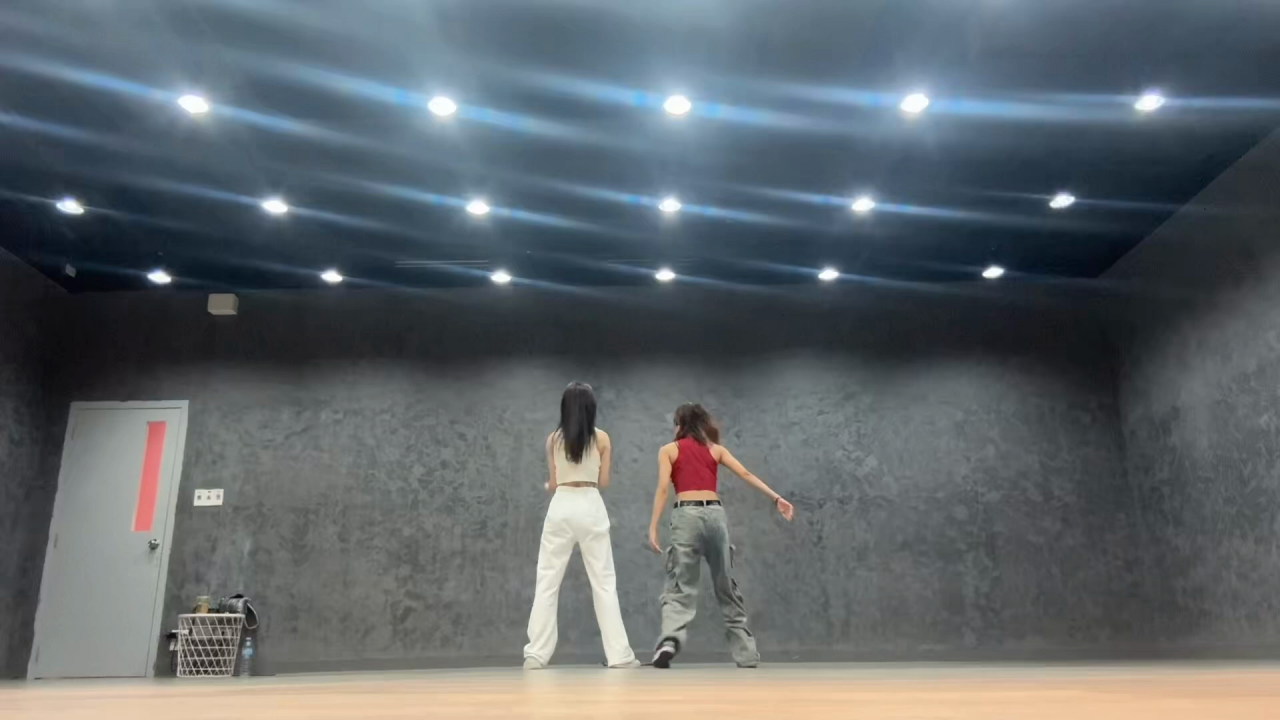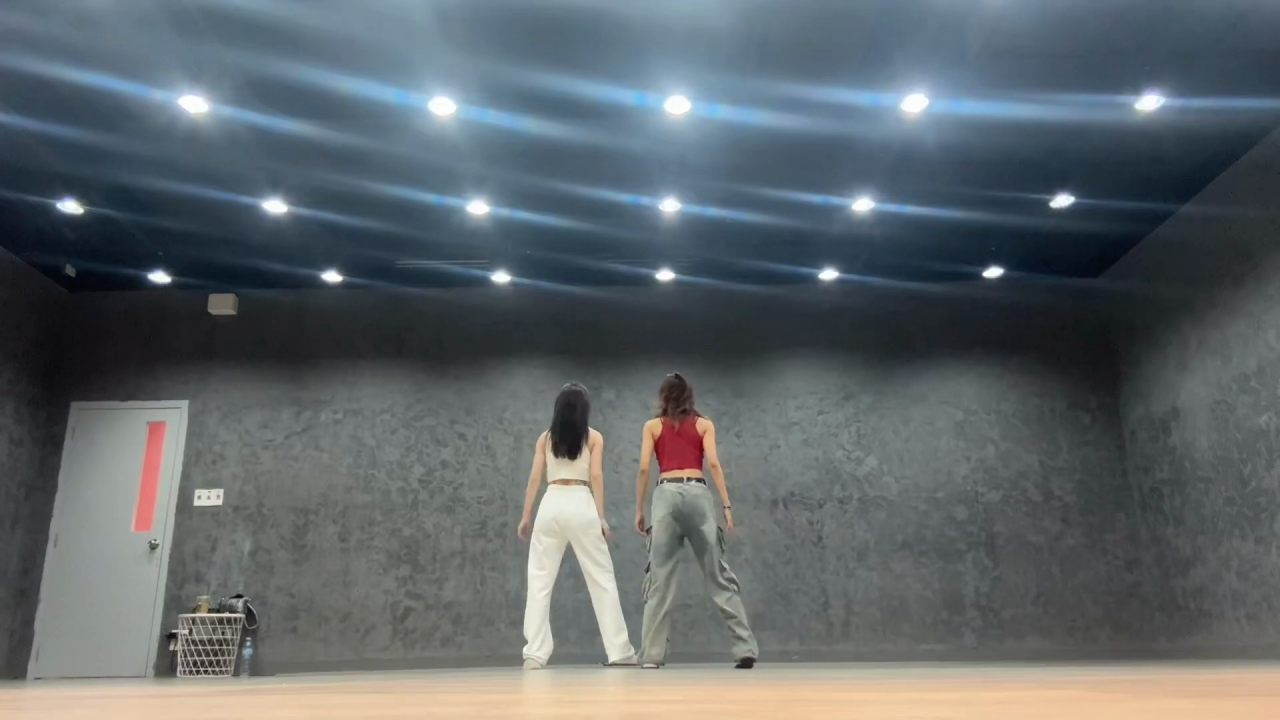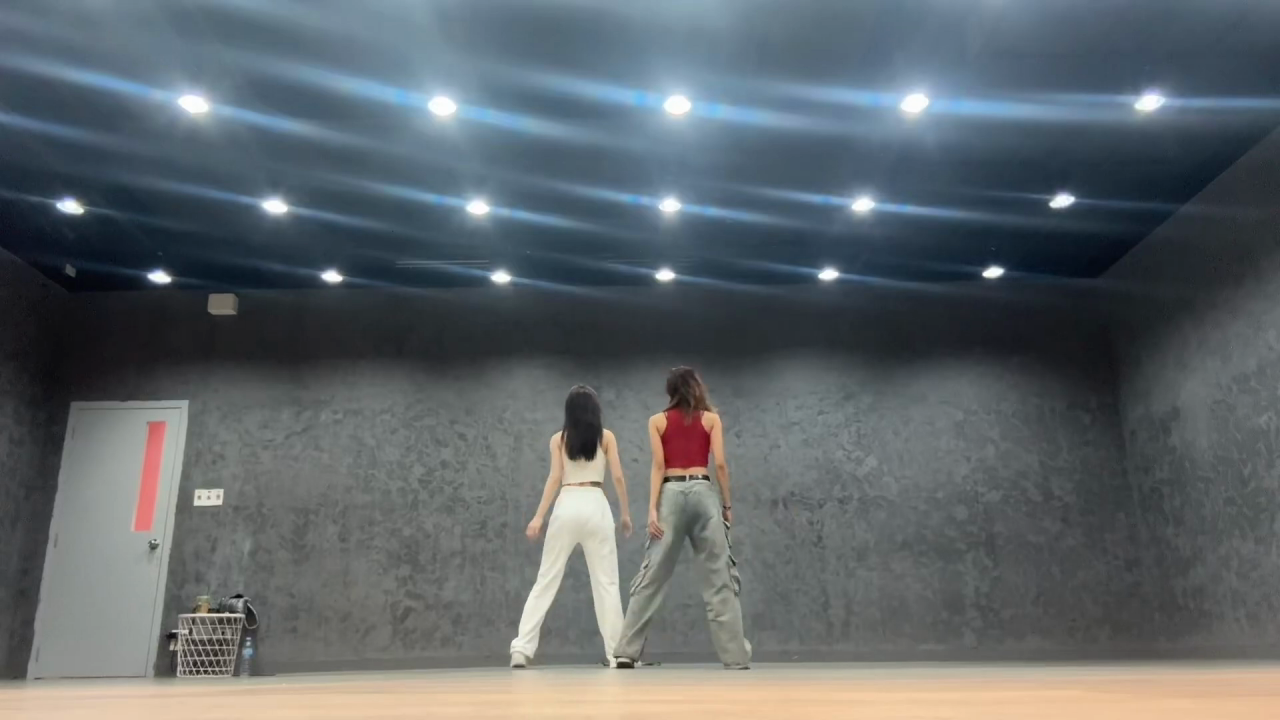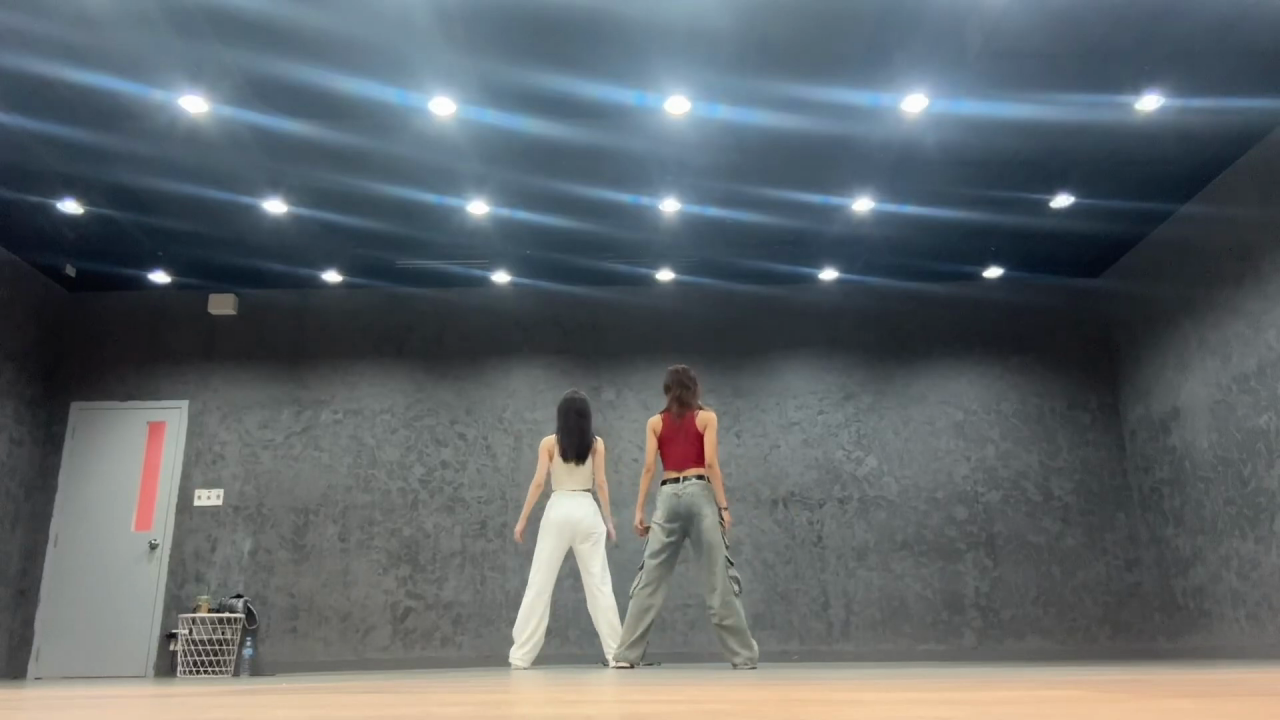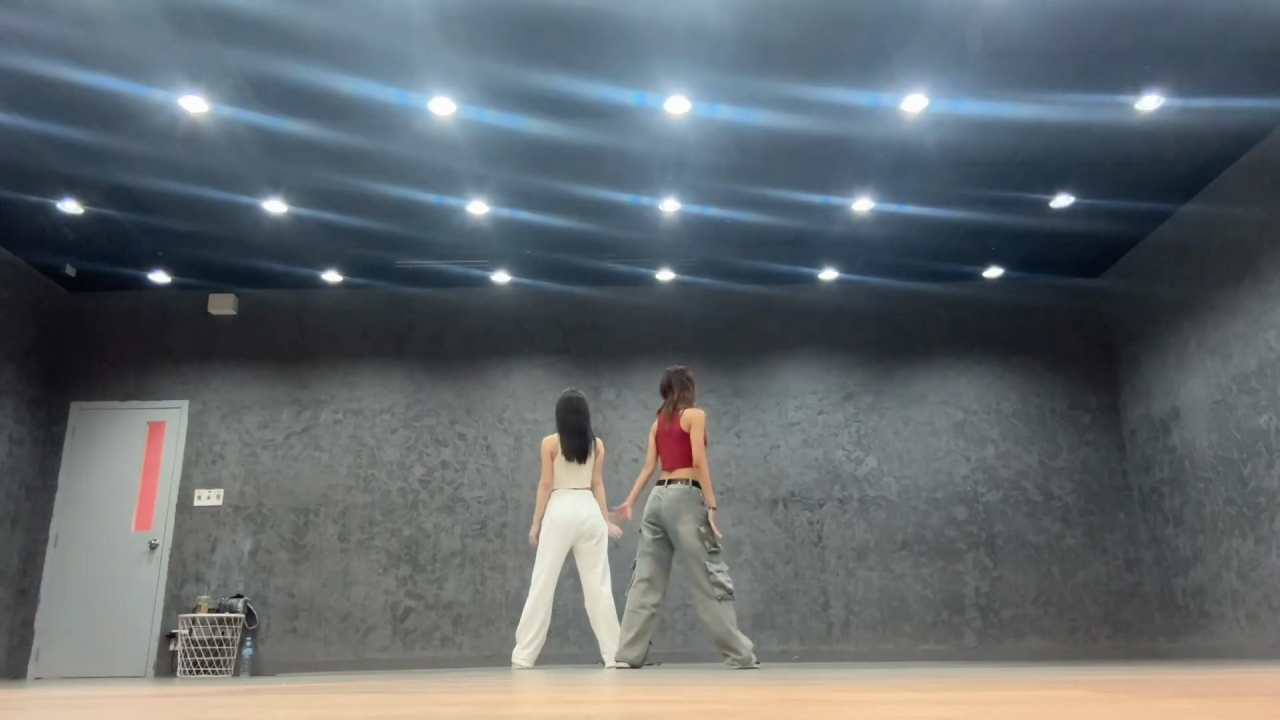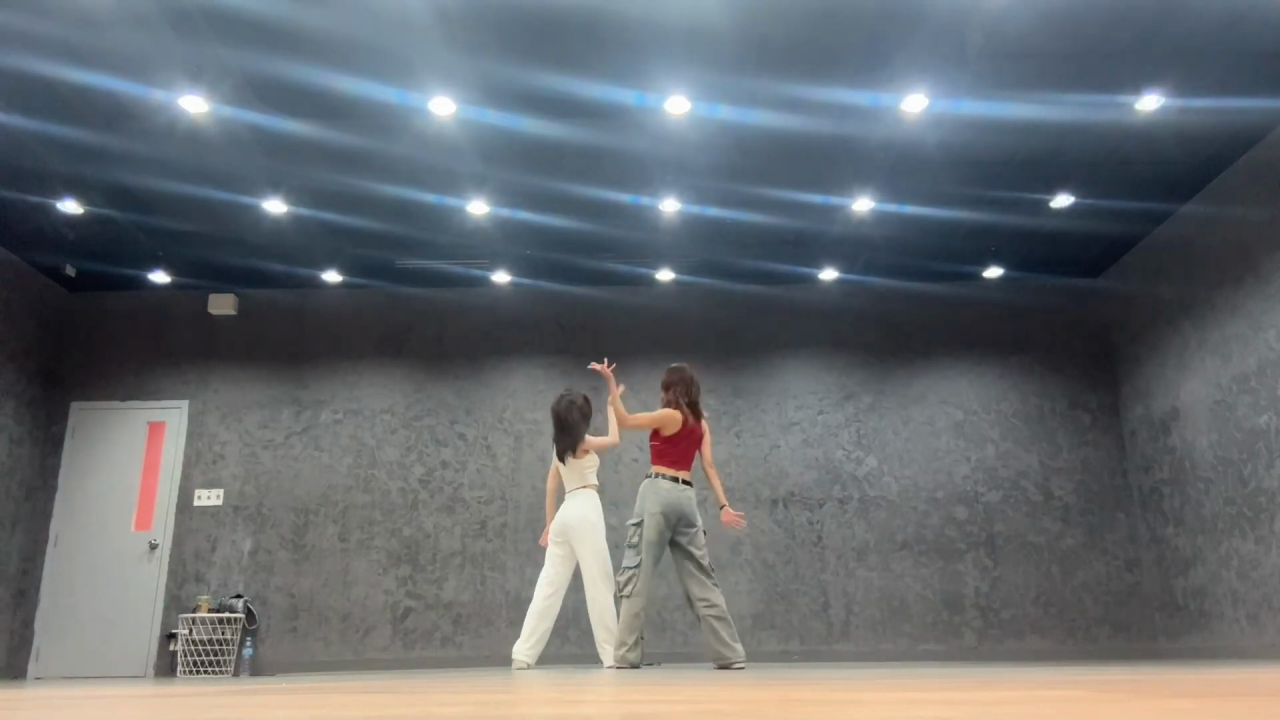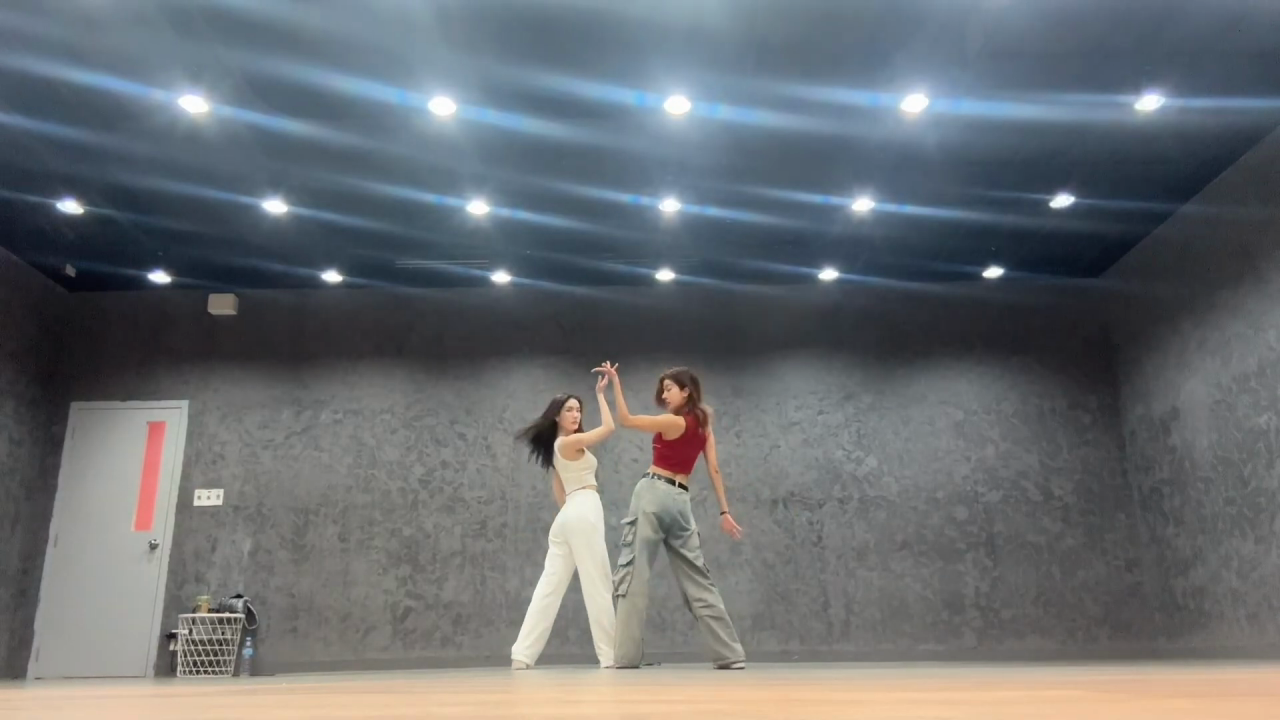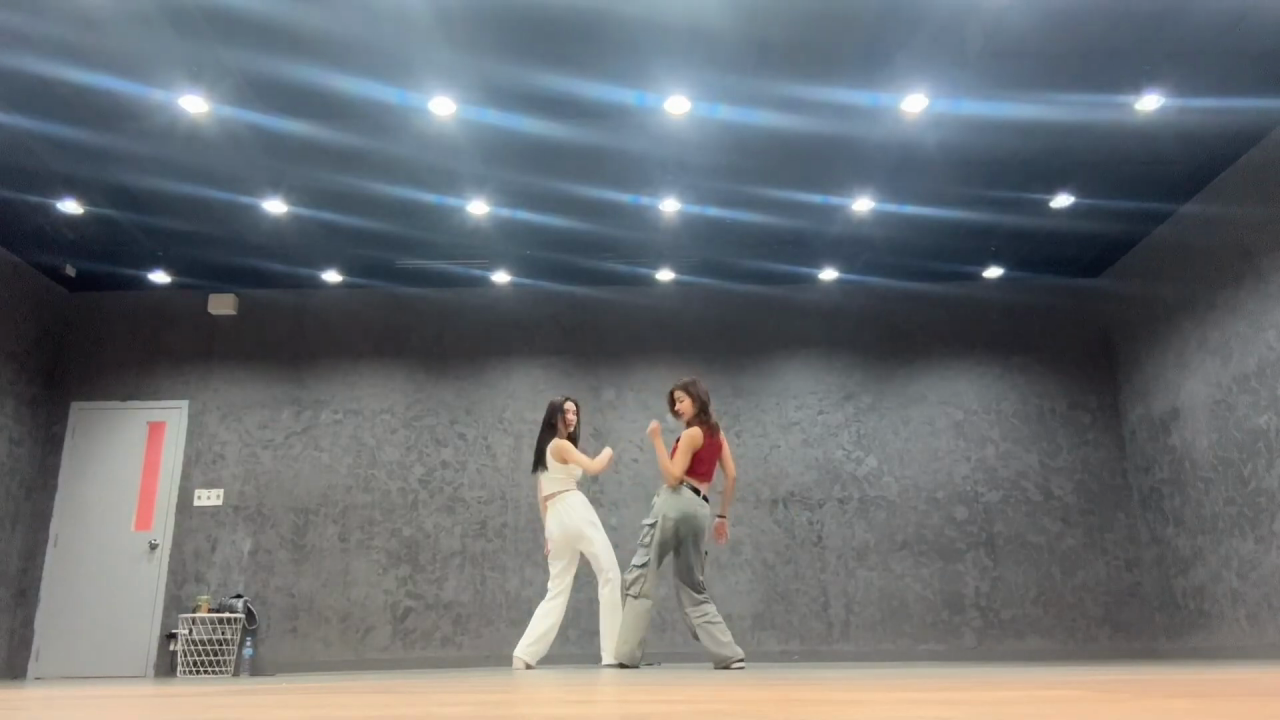
dt=0.4s
person 1, frame 1
left shoulder: (669, 450)
right shoulder: (716, 449)
left elbow: (664, 488)
right elbow: (744, 473)
left wrist: (653, 527)
right wrist: (776, 496)
left hip: (687, 516)
right hip: (715, 515)
left knee: (679, 590)
right knee: (727, 591)
left ankle: (670, 638)
right ankle: (746, 653)
person 1, frame 2
left shoulder: (653, 426)
right shoulder: (704, 424)
left elbow: (644, 469)
right elbow: (714, 464)
left wrist: (640, 510)
right wrist: (726, 506)
left hip: (666, 496)
right hip: (698, 495)
left knee: (660, 577)
right knee: (717, 574)
left ankle: (652, 655)
right ankle: (743, 649)
person 1, frame 3
left shoulder: (658, 421)
right shoulder: (711, 418)
left elbow: (658, 467)
right elbow: (720, 464)
left wrist: (653, 509)
right wrist: (727, 506)
left hip: (673, 494)
right hip: (705, 493)
left knee: (652, 576)
right knee: (720, 577)
left ankle: (626, 652)
right ankle: (735, 655)
person 1, frame 4
left shoulder: (655, 422)
right shoulder: (707, 417)
left elbow: (649, 468)
right elbow: (711, 464)
left wrist: (639, 510)
right wrist: (724, 506)
left hip: (668, 497)
right hip: (700, 494)
left knee: (650, 577)
right knee: (719, 577)
left ankle: (627, 654)
right ankle: (743, 655)
person 1, frame 5
left shoulder: (659, 421)
right shoulder: (695, 415)
left elbow: (649, 466)
right elbow: (699, 463)
left wrist: (629, 502)
right wrist: (711, 506)
left hip: (658, 499)
right hip: (685, 498)
left knee: (646, 581)
right knee: (709, 578)
left ankle: (628, 654)
right ankle: (740, 655)
person 1, frame 6
left shoulder: (669, 416)
right shoulder: (700, 422)
left elbow: (624, 421)
right elbow: (709, 466)
left wrist: (611, 382)
right wrist: (724, 506)
left hip: (658, 493)
right hip: (686, 498)
left knee: (637, 572)
right knee: (701, 578)
left ankle: (626, 655)
right ankle: (730, 654)
person 1, frame 7
left shoulder: (674, 423)
right shoulder: (704, 423)
left elbow: (625, 420)
right elbow: (714, 470)
left wrist: (615, 382)
right wrist: (724, 511)
left hip: (652, 494)
right hip: (679, 501)
left knee: (633, 573)
right knee: (697, 579)
left ankle: (626, 655)
right ankle: (730, 654)
person 1, frame 8
left shoulder: (693, 433)
right shoulder: (715, 431)
left elbow: (672, 476)
right elbow: (731, 475)
left wrist: (657, 439)
right wrist: (723, 516)
left hip: (677, 504)
right hip: (700, 510)
left knee: (640, 577)
right knee: (693, 589)
left ankle: (628, 651)
right ankle: (728, 654)
person 2, frame 1
left shoulder: (554, 438)
right shoulder: (601, 438)
left elbow: (553, 482)
right elbow: (604, 481)
left hip: (561, 506)
right hip: (591, 507)
left knee: (547, 582)
right knee: (603, 582)
left ankle: (536, 654)
right ankle: (619, 654)
person 2, frame 2
left shoulder: (546, 437)
right shoulder: (594, 437)
left elbow: (534, 478)
right elbow: (596, 478)
left wrist: (526, 517)
right wrist: (601, 516)
left hip: (552, 503)
right hip: (580, 504)
left knee: (541, 583)
right knee: (601, 578)
left ankle: (535, 654)
right ankle: (619, 651)
person 2, frame 3
left shoulder: (559, 438)
right shoulder: (606, 437)
left elbow: (555, 478)
right elbow: (618, 477)
left wrist: (539, 516)
right wrist: (625, 513)
left hip: (568, 505)
right hip: (596, 506)
left knee: (547, 580)
right knee: (606, 583)
left ankle: (522, 649)
person 2, frame 4
left shoulder: (549, 443)
right shoulder: (596, 443)
left elbow: (539, 482)
right elbow: (601, 484)
left wrist: (522, 520)
right wrist: (608, 520)
left hip: (558, 511)
right hip: (587, 511)
left knee: (540, 584)
right knee: (599, 584)
left ankle: (521, 656)
right ankle: (617, 653)
person 2, frame 5
left shoulder: (550, 443)
right shoulder: (596, 443)
left elbow: (545, 485)
right elbow: (597, 485)
left wrist: (536, 523)
right wrist: (608, 520)
left hip: (559, 511)
right hip: (588, 511)
left knee: (542, 584)
right knee: (598, 585)
left ankle: (524, 655)
right ankle: (613, 654)
person 2, frame 6
left shoulder: (561, 446)
right shoulder: (581, 441)
left elbow: (551, 488)
right elbow: (614, 439)
left wrist: (548, 524)
right wrist: (612, 406)
left hip: (565, 514)
right hip: (585, 511)
left knee: (550, 586)
right knee: (599, 584)
left ankle: (523, 654)
right ankle: (611, 655)
person 2, frame 7
left shoulder: (554, 448)
right shoulder: (570, 442)
right elbow: (609, 427)
right wrist: (600, 394)
left hip: (567, 516)
right hip: (584, 512)
left knee: (550, 586)
right knee: (597, 585)
left ankle: (523, 653)
right ankle: (610, 655)
person 2, frame 8
left shoulder: (545, 449)
right shoulder: (560, 444)
right elbow: (595, 467)
left wrist: (550, 534)
right wrist: (607, 453)
left hip: (554, 521)
right hip: (575, 513)
left knee: (557, 592)
right knee: (611, 579)
left ankle: (525, 653)
right ankle: (613, 653)
